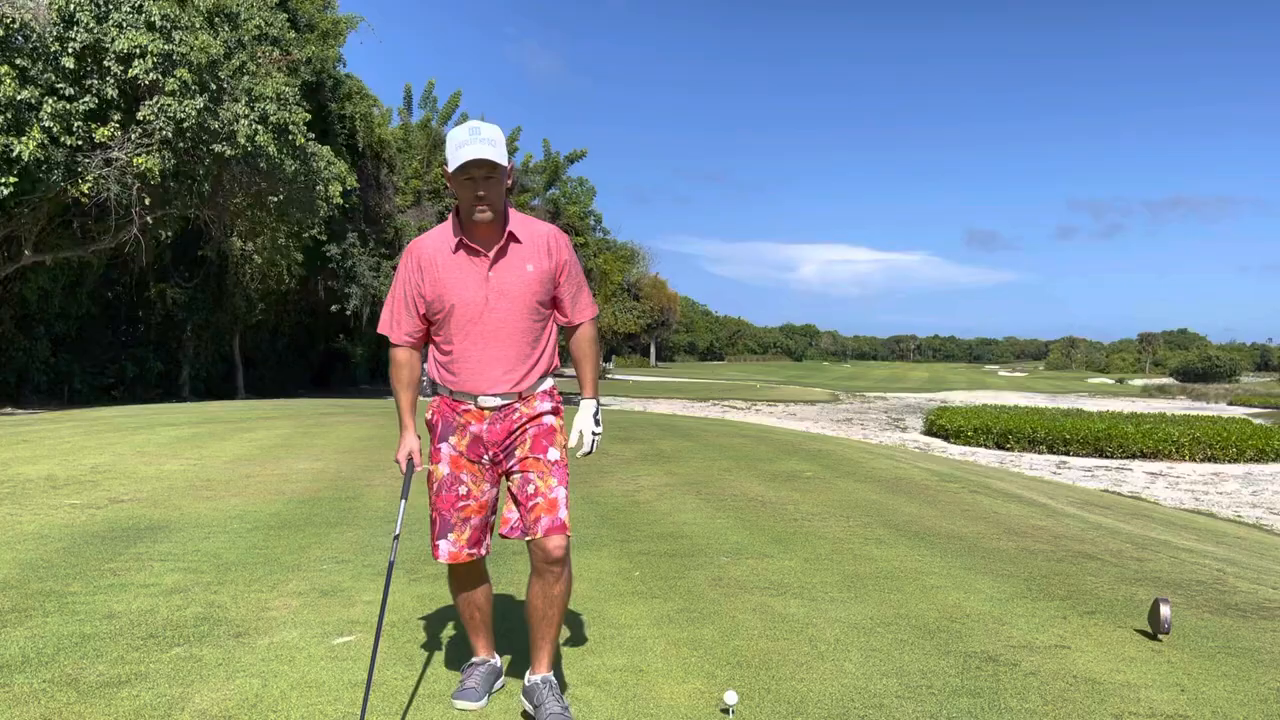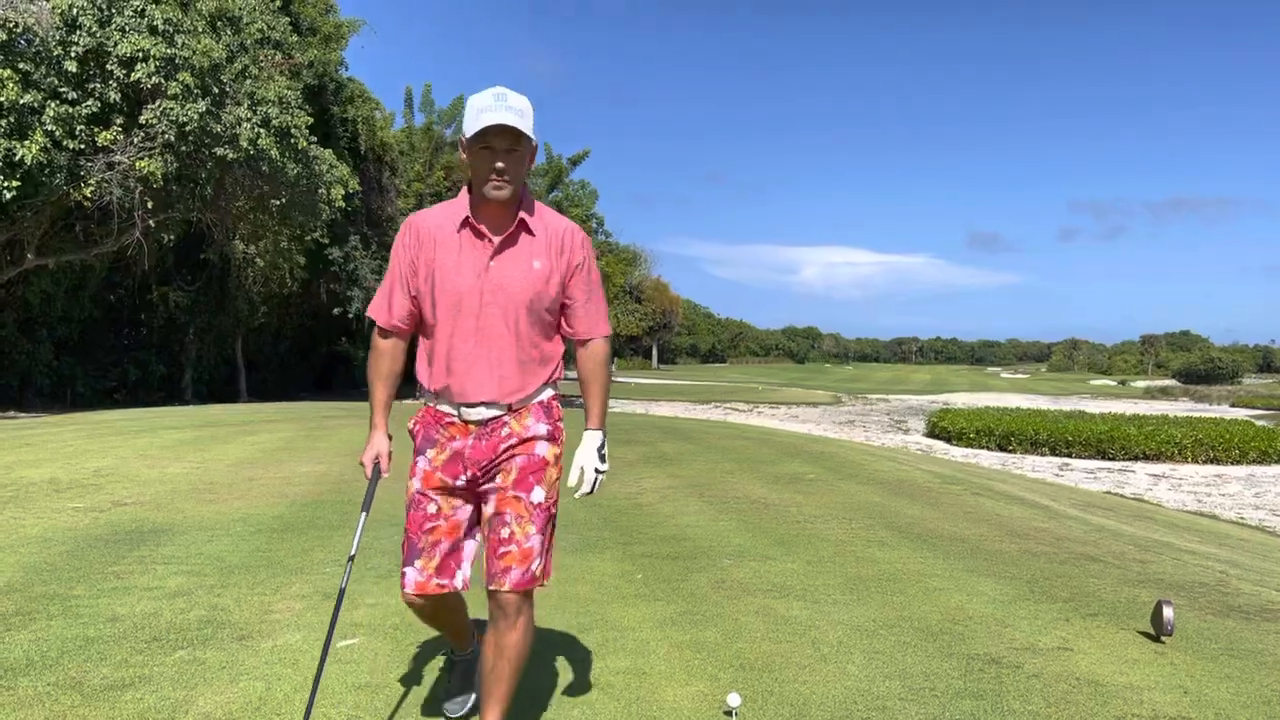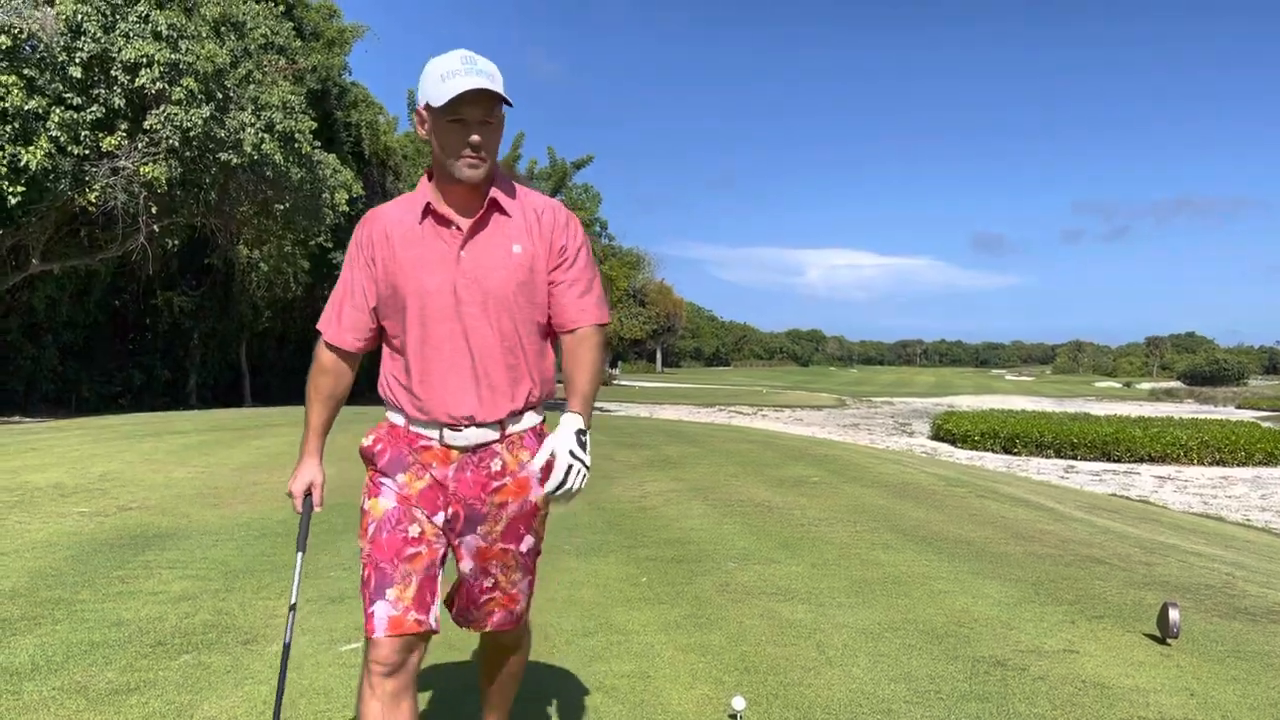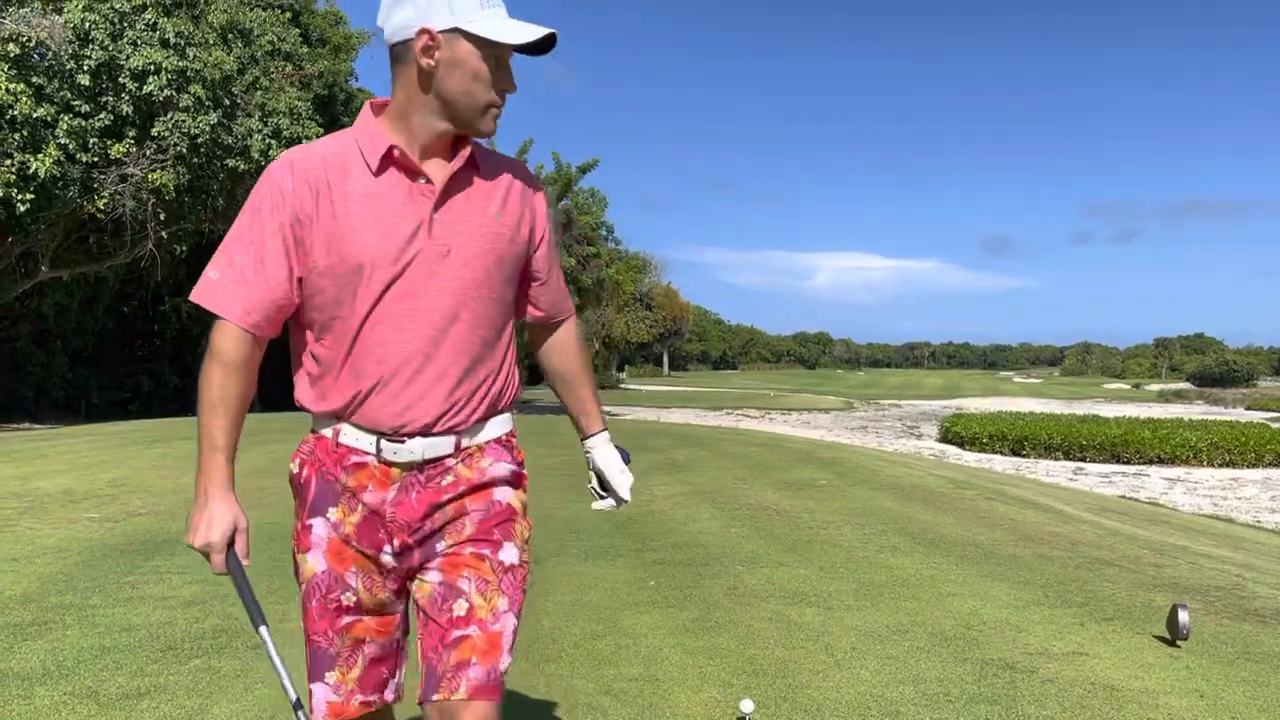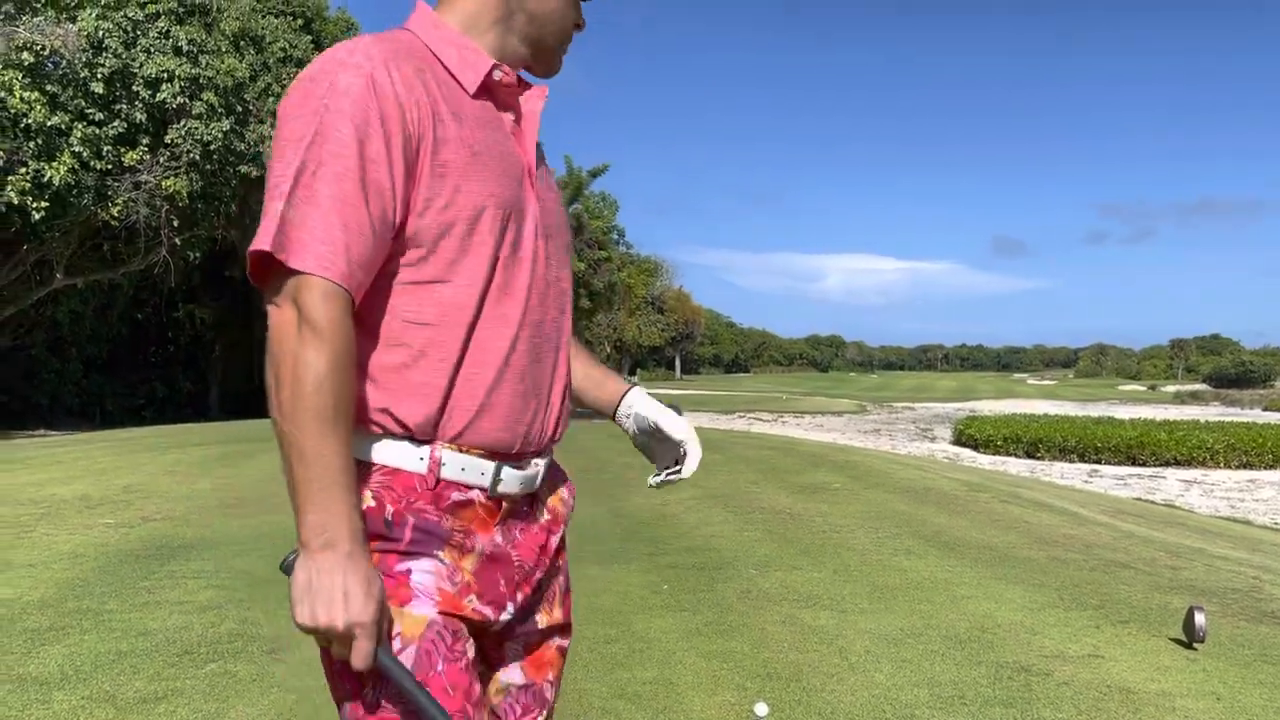
dt=0.5s
person 1, frame 1
left shoulder: (549, 243)
right shoulder: (422, 254)
left elbow: (581, 325)
right elbow: (405, 345)
left wrist: (589, 404)
right wrist: (408, 428)
left hip: (532, 415)
right hip: (459, 420)
left knee: (549, 548)
right knee: (462, 553)
right ankle: (483, 657)
person 1, frame 2
left shoulder: (566, 240)
right shoulder: (422, 232)
left elbow: (593, 339)
right elbow: (390, 332)
left wrist: (595, 434)
right wrist: (378, 427)
left hip: (525, 433)
right hip: (443, 431)
left knee: (512, 589)
right knee: (423, 588)
right ankle: (464, 645)
person 1, frame 3
left shoulder: (551, 224)
right shoulder: (381, 230)
left elbow: (582, 333)
right elbow: (339, 346)
left wrist: (573, 423)
right wrist: (310, 453)
left hip: (511, 458)
right hip: (410, 457)
left knee: (504, 623)
right knee: (391, 648)
person 1, frame 4
left shoulder: (515, 192)
right shoulder: (304, 177)
left elbow: (555, 324)
right elbow: (236, 332)
left wrist: (596, 437)
right wrist: (215, 485)
left hip: (474, 479)
right hip: (348, 481)
person 1, frame 5
left shoulder: (508, 138)
right shoulder: (365, 82)
right elbow: (304, 312)
left wrist: (626, 401)
right wrist: (330, 542)
left hip: (518, 516)
right hip: (397, 524)
